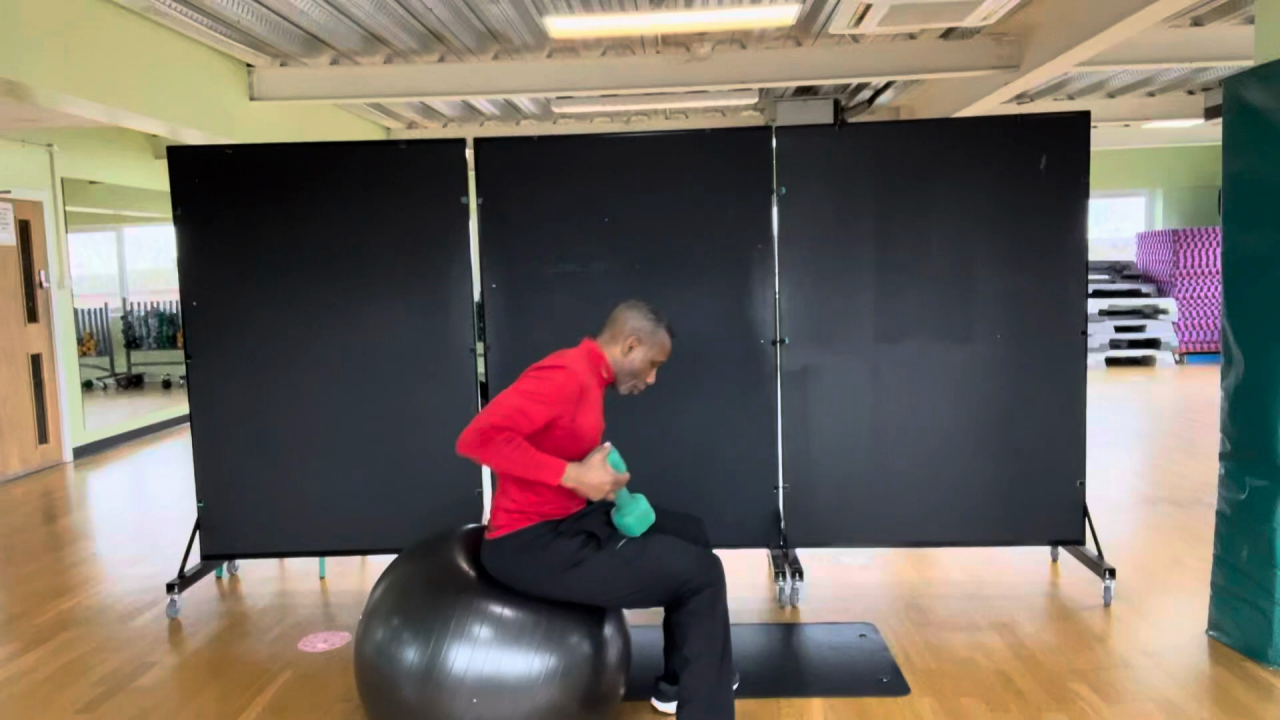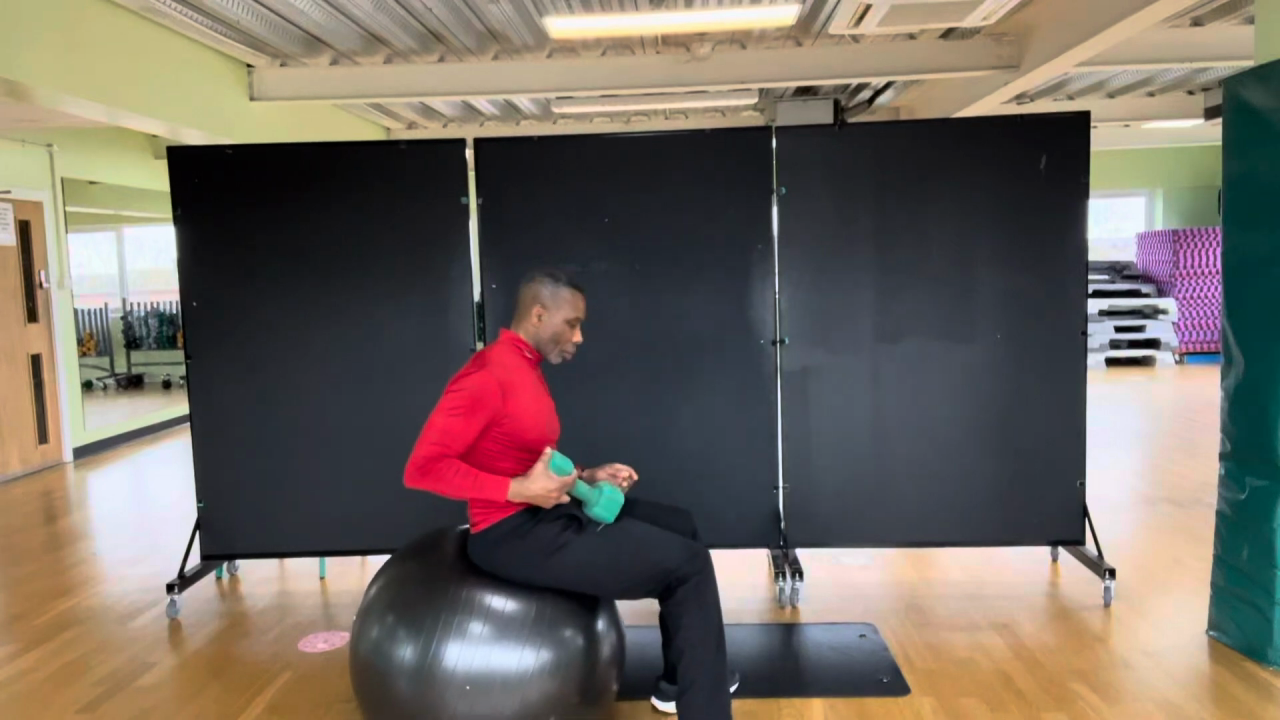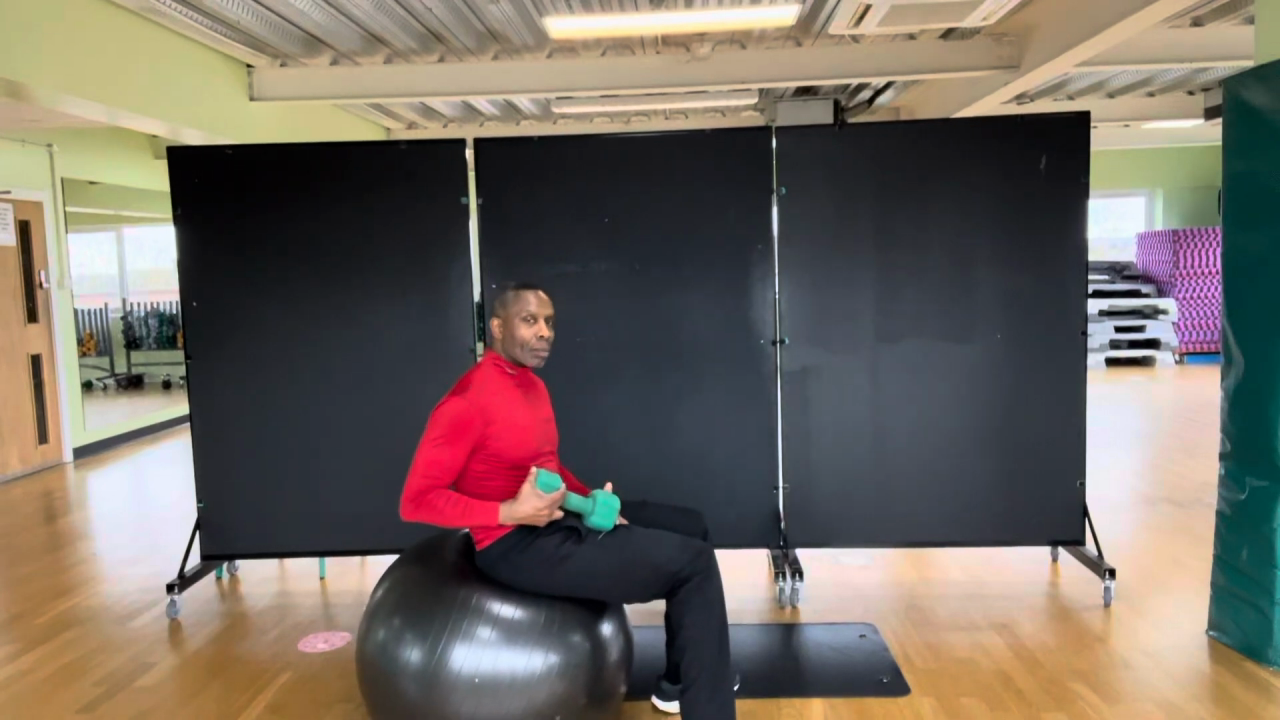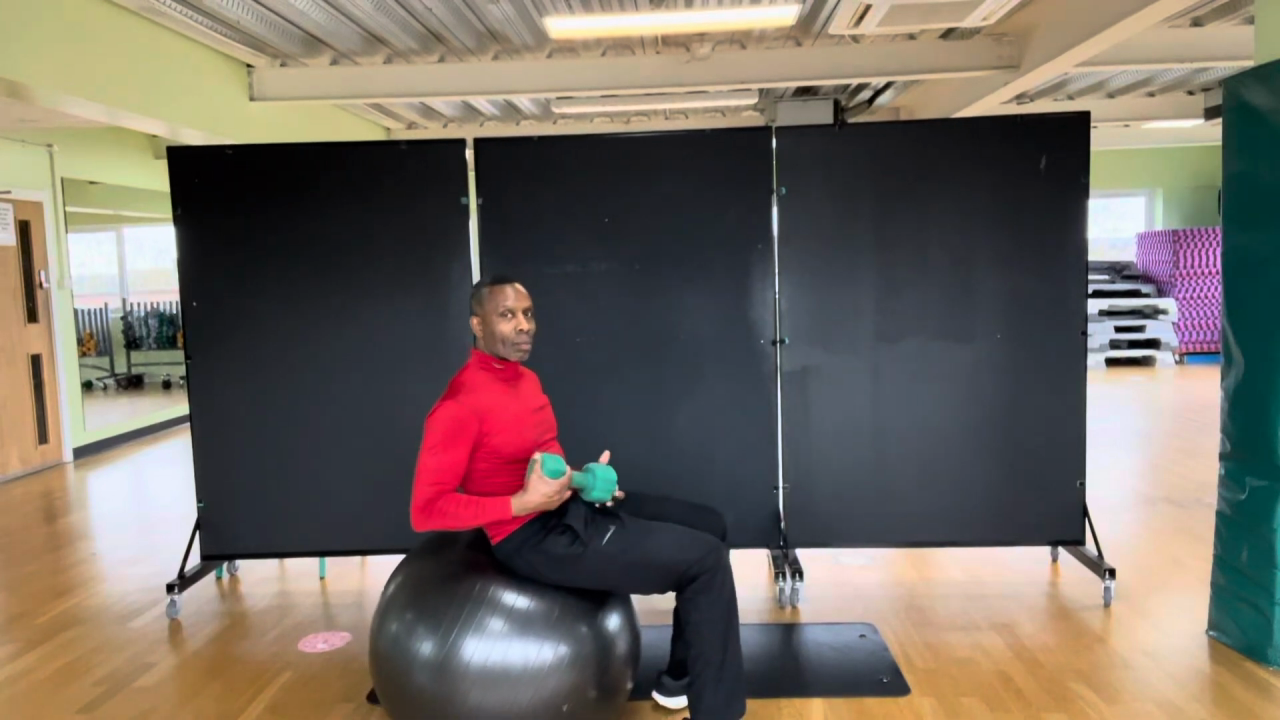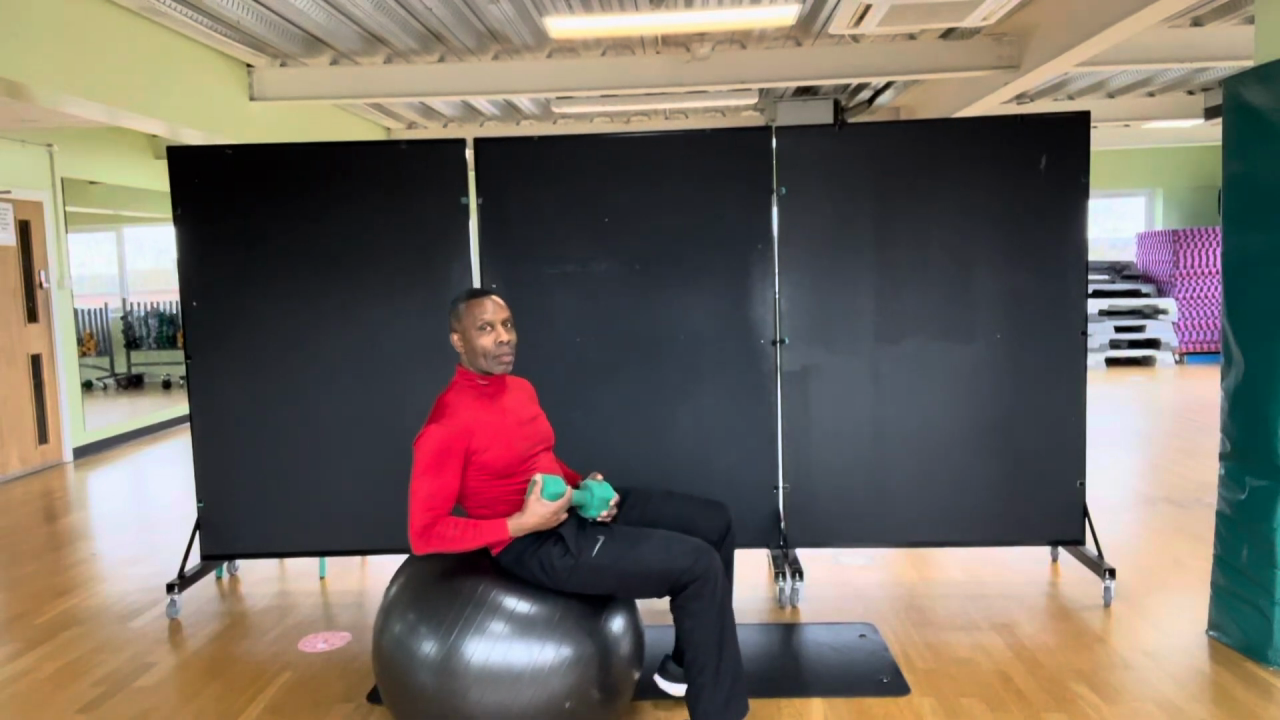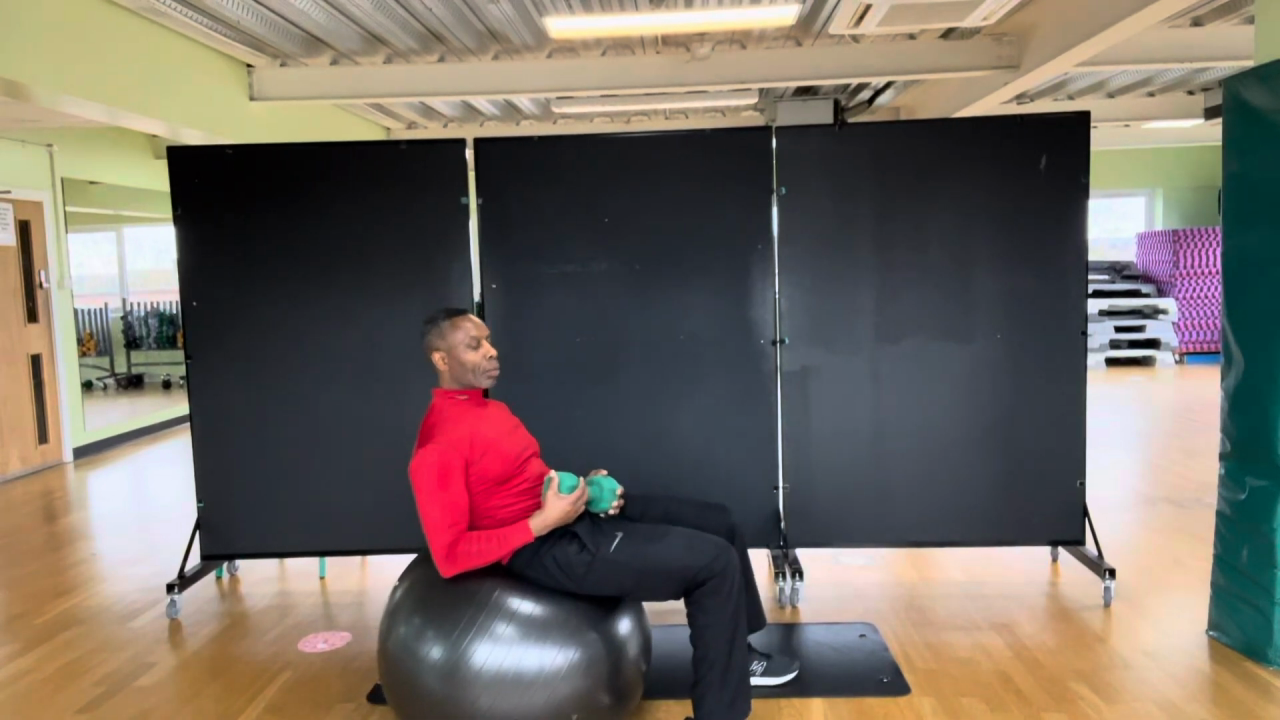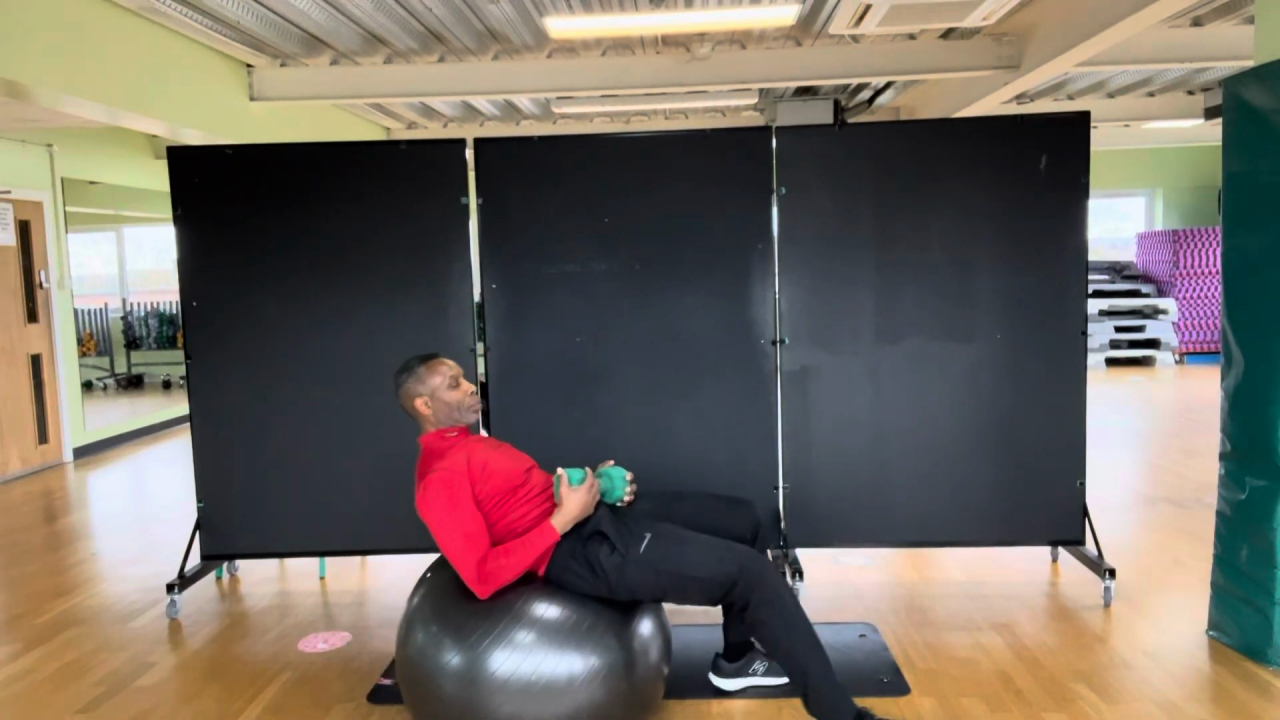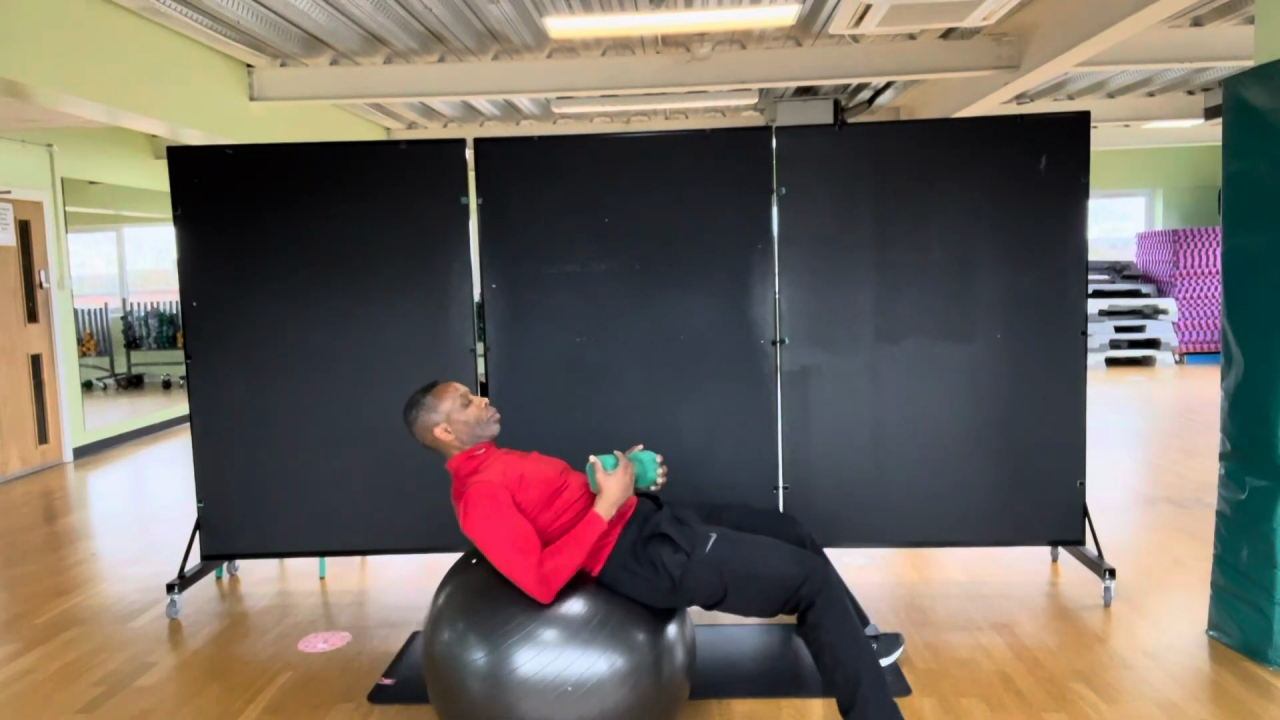
dt=0.4s
person 1, frame 1
left shoulder: (586, 379)
right shoulder: (567, 378)
right elbow: (477, 439)
left wrist: (596, 493)
right wrist: (572, 477)
left hip: (563, 522)
right hip: (531, 547)
left knee: (689, 535)
right knee: (701, 574)
left ankle: (678, 680)
person 1, frame 2
left shoulder: (525, 369)
right shoulder: (488, 376)
right elbow: (422, 467)
left wrist: (586, 477)
right wrist: (519, 490)
left hip: (545, 514)
right hip: (514, 536)
left knee: (678, 525)
right knee: (689, 564)
left ankle: (680, 680)
person 1, frame 3
left shoulder: (532, 386)
right shoulder: (469, 402)
right elbow: (416, 501)
right wrist: (510, 512)
left hip: (560, 519)
right hip: (520, 546)
left knee: (690, 527)
right knee: (693, 564)
left ankle: (682, 680)
person 1, frame 4
left shoulder: (526, 379)
right shoulder: (461, 404)
right elbow: (426, 510)
right wrist: (522, 502)
left hip: (574, 506)
right hip: (537, 537)
left knee: (708, 525)
right knee: (705, 558)
left ankle: (681, 674)
person 1, frame 5
left shoulder: (521, 389)
right shoulder: (447, 426)
right elbow: (424, 533)
right wrist: (521, 523)
left hip: (576, 511)
right hip: (537, 545)
left knee: (714, 521)
right knee: (697, 566)
left ankle: (683, 665)
person 1, frame 6
left shoulder: (490, 410)
right shoulder: (439, 444)
right elbow: (449, 555)
left wrist: (585, 487)
right wrist: (544, 521)
left hip: (578, 513)
right hip: (549, 547)
left knee: (716, 523)
right knee: (714, 562)
left ankle: (737, 654)
person 1, frame 7
left shoulder: (471, 447)
right shoulder: (440, 480)
right elbow: (483, 577)
left wrist: (594, 485)
right wrist: (566, 516)
left hip: (598, 520)
right hip: (586, 553)
left knee: (740, 516)
right knee: (748, 572)
left ankle: (736, 659)
person 1, frame 8
left shoulder: (492, 464)
right shoulder: (479, 495)
right elbow: (542, 580)
left wrist: (629, 479)
right wrist: (607, 504)
left hip: (648, 516)
right hip: (646, 554)
left knee: (787, 533)
right knee: (810, 580)
left ankle: (850, 642)
